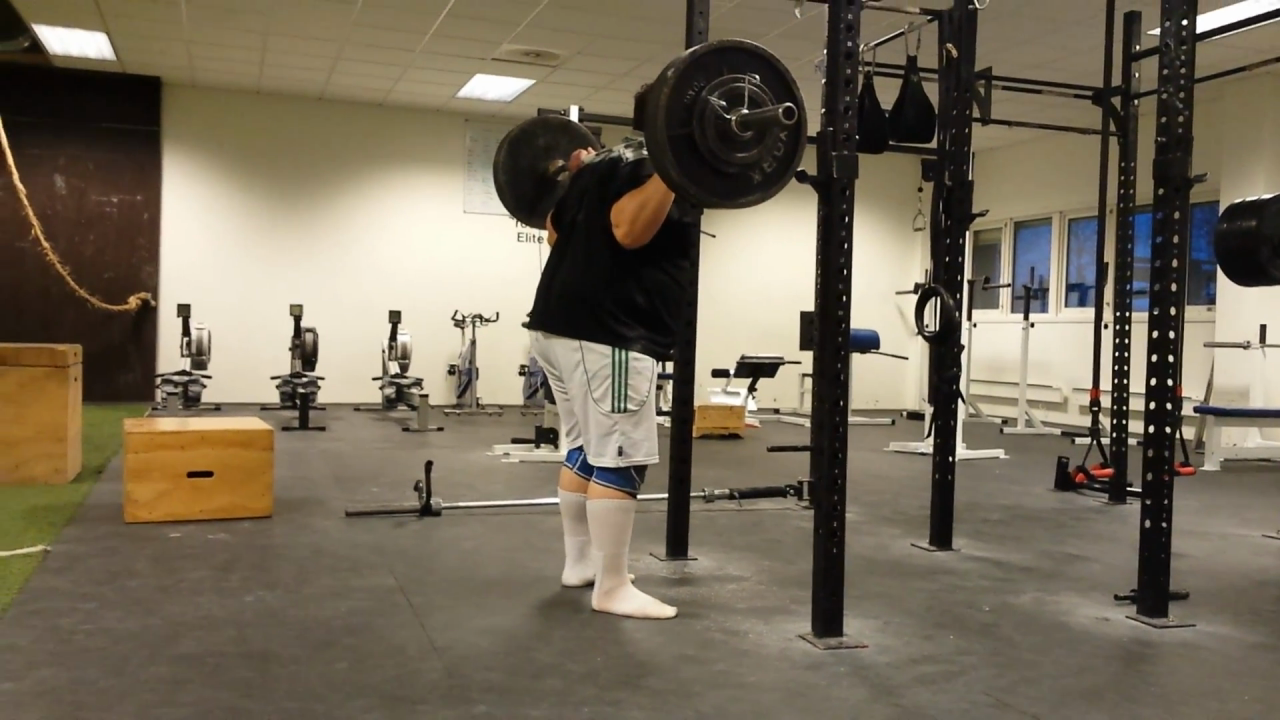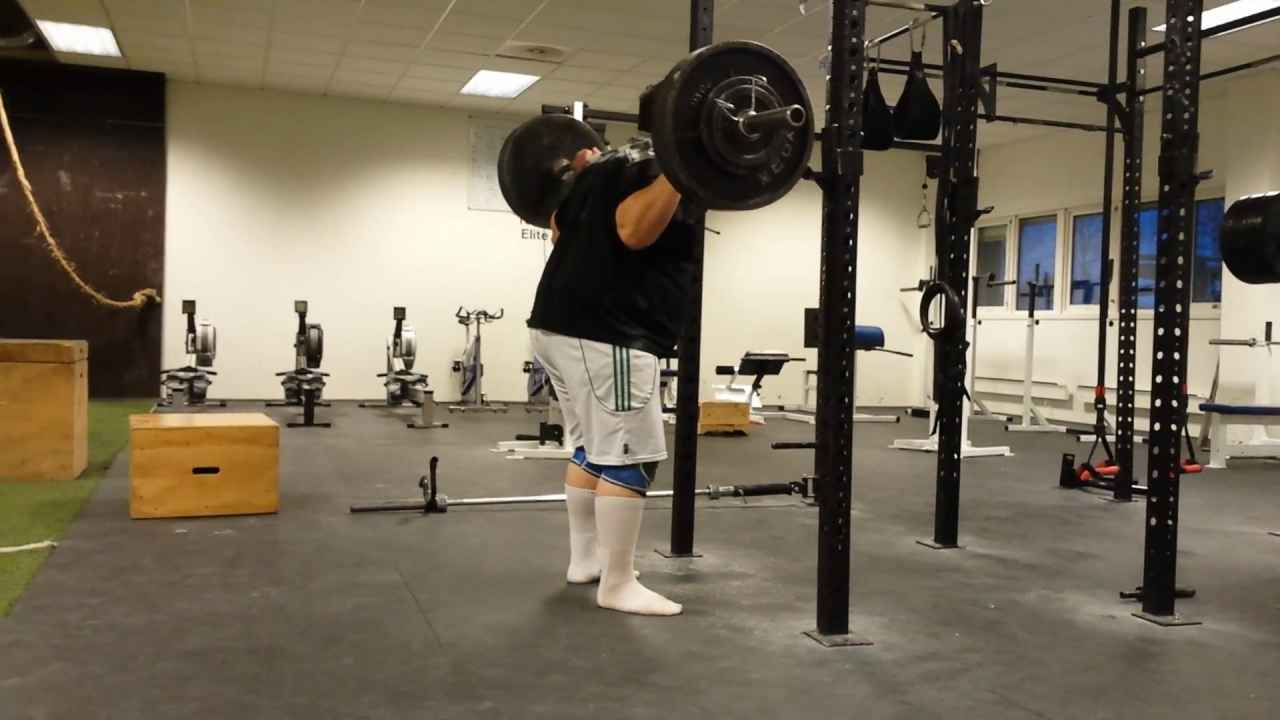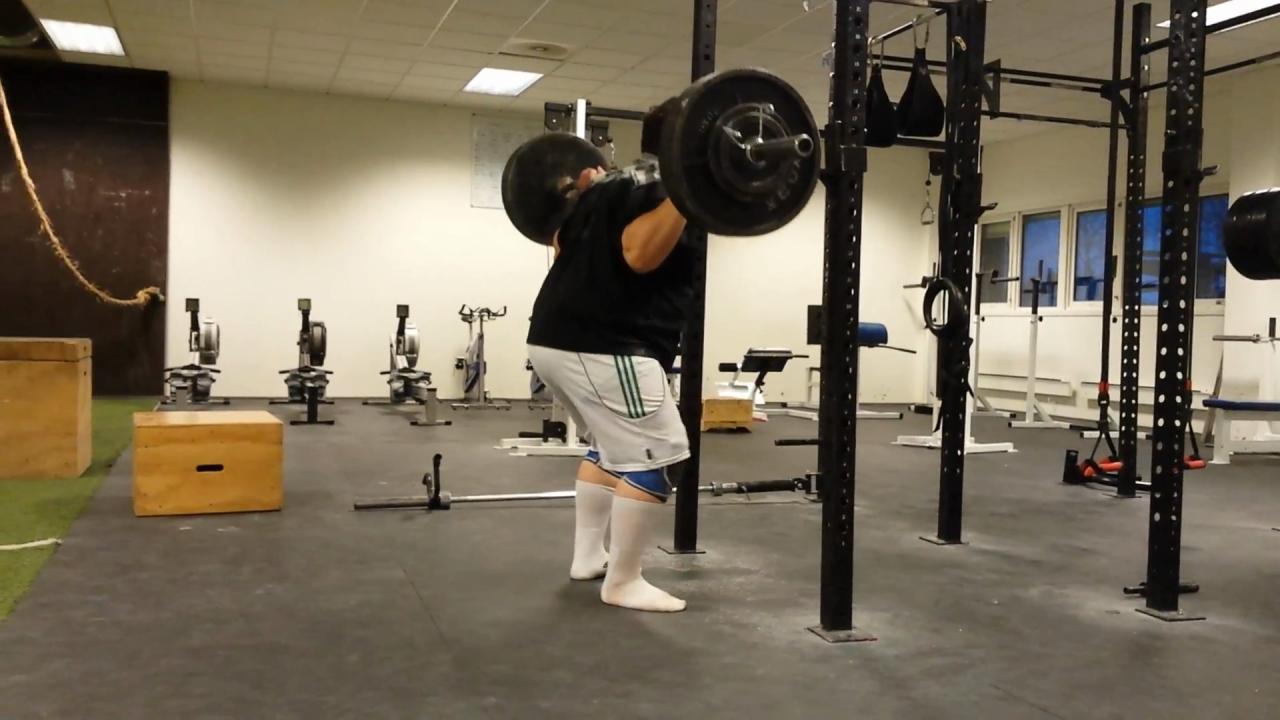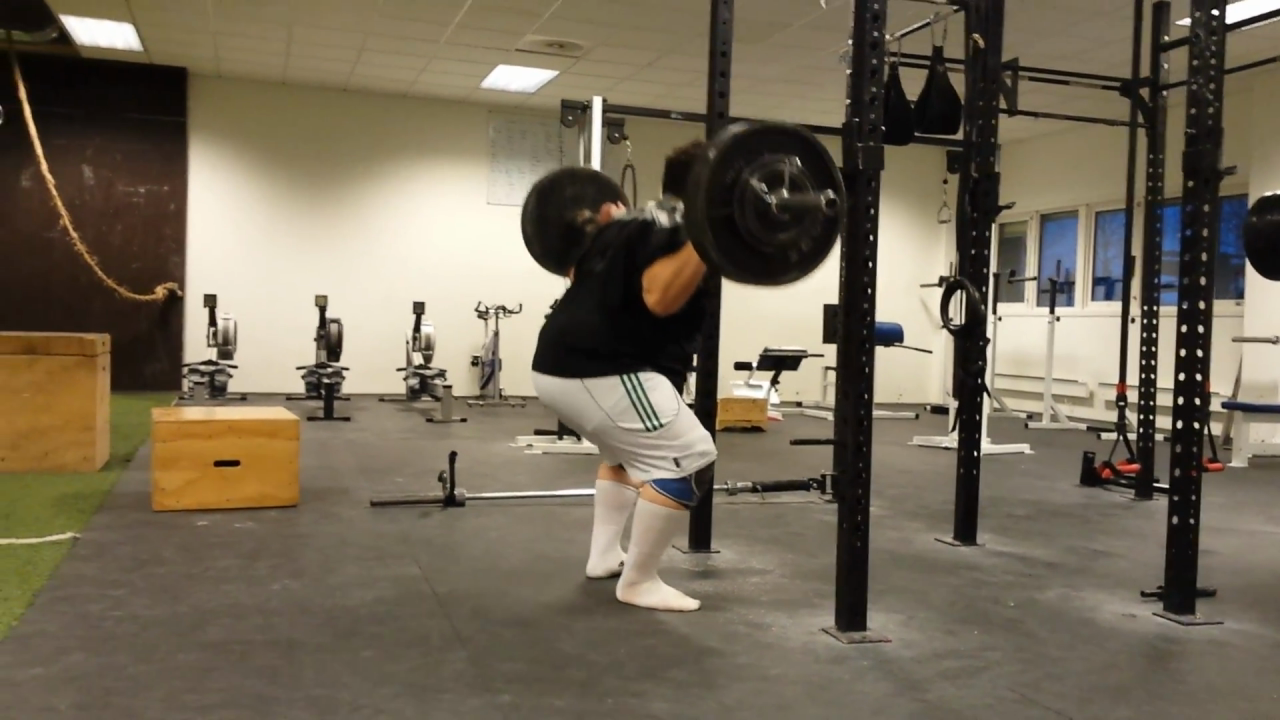
dt=0.3s
person 1, frame 1
left shoulder: (600, 169)
right shoulder: (647, 170)
left elbow: (556, 234)
right elbow: (629, 229)
left wrist: (573, 179)
left hip: (559, 327)
right hip: (605, 335)
left knee: (585, 452)
right knee: (619, 459)
left ankle: (580, 563)
right ankle: (612, 588)
person 1, frame 2
left shoulder: (605, 168)
right shoulder: (652, 168)
left elbow: (560, 232)
right elbow: (634, 230)
left wrist: (578, 176)
left hip: (560, 325)
right hip: (605, 333)
left knee: (592, 451)
right knee: (628, 457)
left ankle: (585, 559)
right ankle: (617, 584)
person 1, frame 3
left shoulder: (609, 188)
right shoulder: (659, 191)
left elbow: (563, 248)
right elbow: (639, 253)
left wrist: (581, 196)
left hip: (554, 340)
right hip: (599, 345)
left knee: (609, 450)
right knee: (654, 456)
left ankle: (588, 557)
right ankle: (623, 582)
person 1, frame 4
left shoulder: (626, 224)
right shoulder: (677, 233)
left elbow: (579, 277)
right elbow: (660, 297)
left wrist: (599, 228)
left hip: (557, 366)
right hip: (598, 370)
left knee: (629, 452)
right knee: (686, 460)
left ankle: (604, 555)
right ankle: (639, 581)
